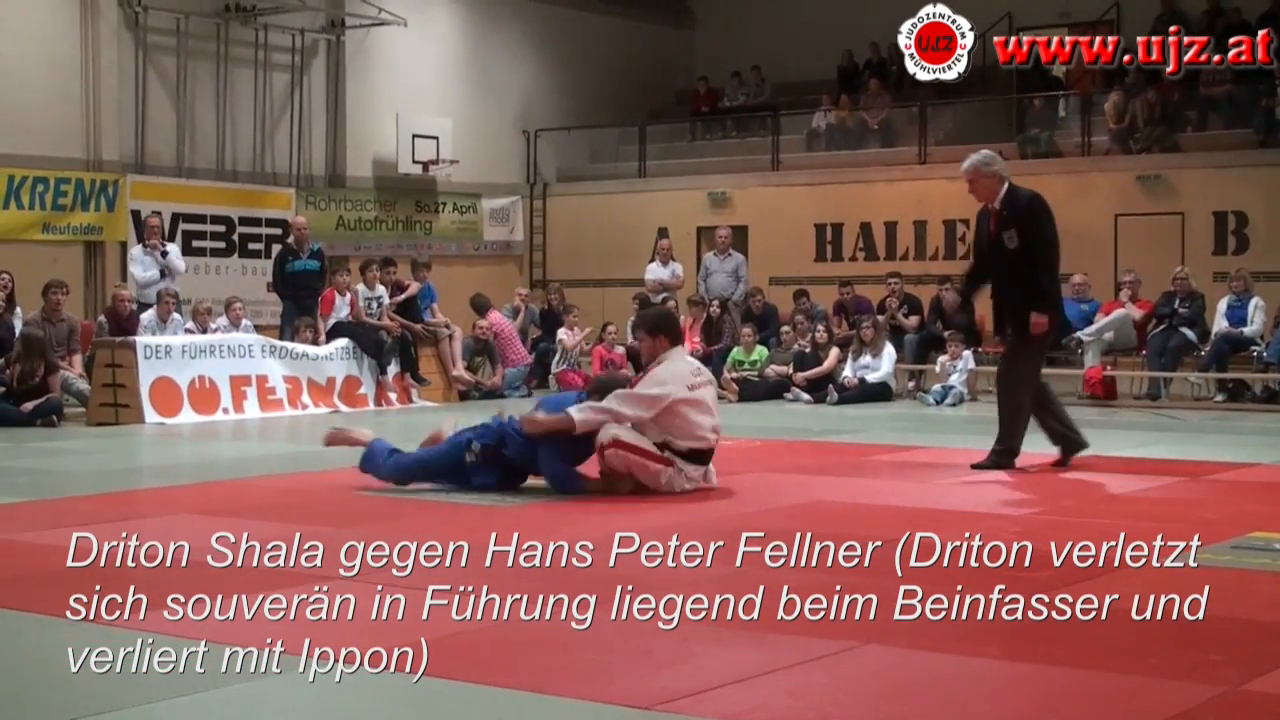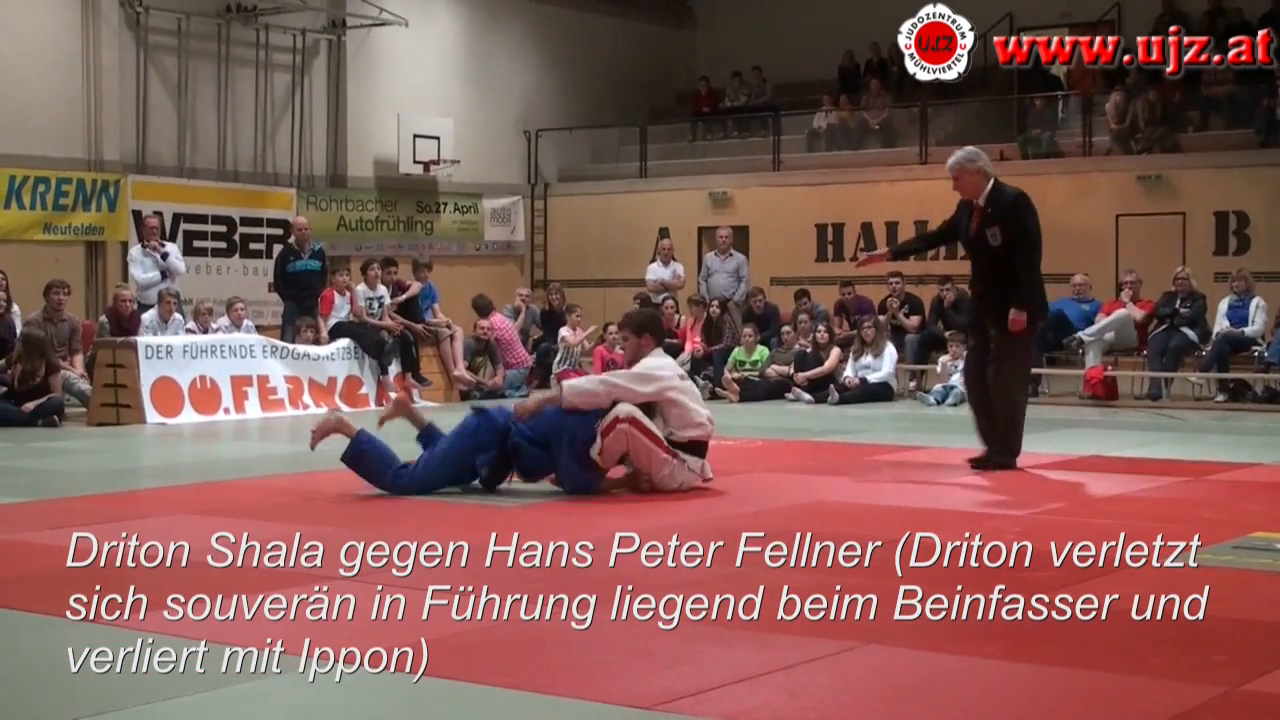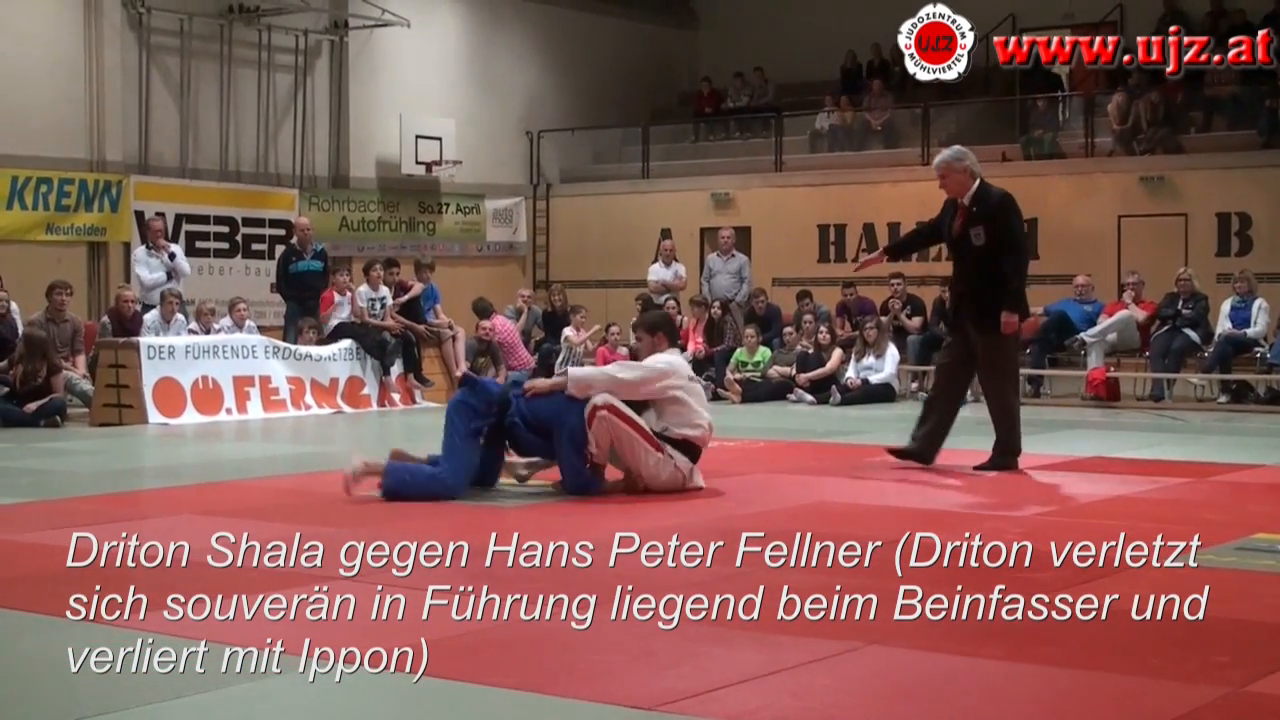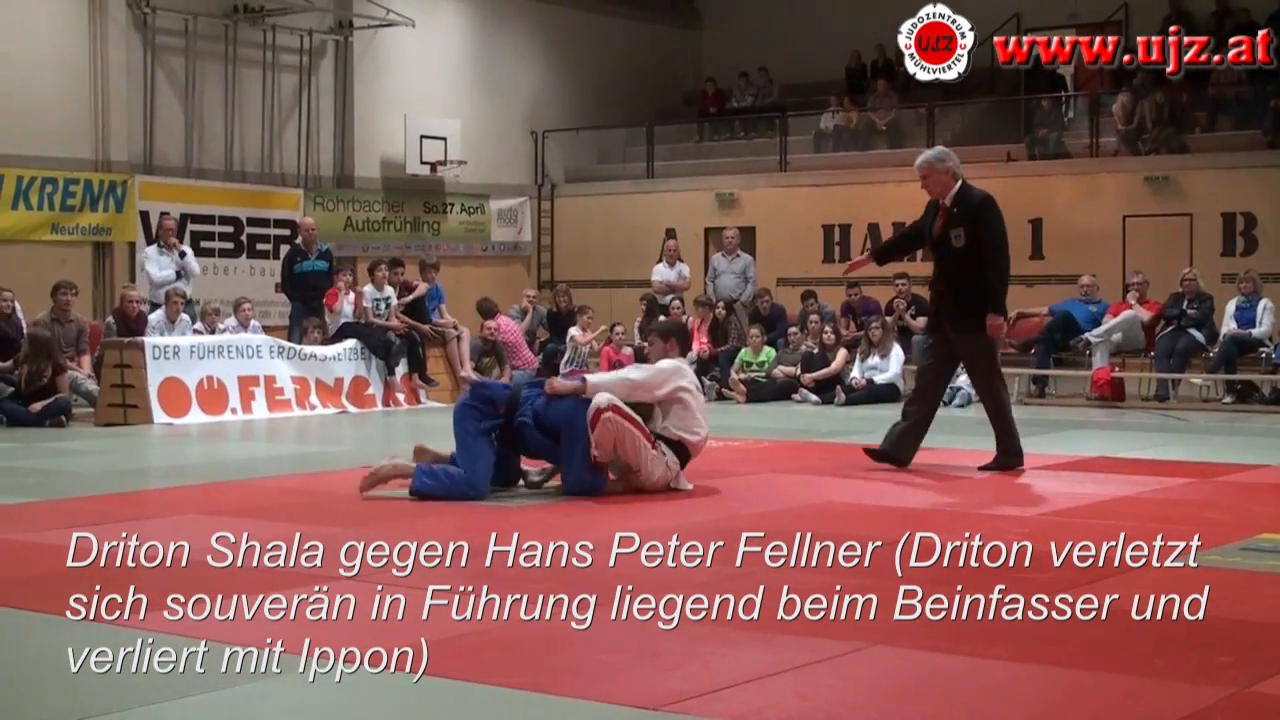
dt=0.2s
person 1, frame 1
left shoulder: (1028, 204)
right shoulder: (985, 215)
left elbow: (1047, 259)
right elbow: (982, 264)
left wrist: (1039, 308)
right wrist: (960, 296)
left hip: (1032, 310)
right hip: (1012, 312)
left knee: (1012, 379)
right knee: (1024, 379)
left ankle: (1004, 453)
right ankle: (1069, 439)
person 1, frame 2
left shoulder: (1014, 201)
right shoulder: (967, 208)
left elbow: (1030, 256)
right elbow: (937, 237)
left wrist: (1021, 306)
right wrist: (890, 252)
left hip: (1015, 309)
right hip: (985, 307)
left knee: (1006, 381)
right knee: (976, 377)
left ankle: (1004, 452)
right ankle: (998, 445)
person 1, frame 3
left shoulder: (999, 202)
right shoulder: (953, 207)
left elbow: (1017, 258)
right elbow: (926, 234)
left wrist: (1011, 308)
right wrist: (884, 253)
left hip: (995, 310)
right hip: (965, 309)
left knee: (998, 383)
right knee: (947, 377)
left ankle: (1007, 454)
right ankle: (922, 446)
person 1, frame 4
left shoulder: (979, 203)
right shoulder: (935, 208)
left elbow: (997, 260)
right elbow: (910, 237)
left wrist: (995, 310)
right wrist: (870, 257)
left hip: (973, 312)
right hip: (945, 311)
left knee: (988, 383)
right knee: (928, 381)
left ankle: (1010, 453)
right ankle: (899, 448)
person 2, frame 1
left shoulder: (581, 404)
right shoulder: (564, 416)
right elbow: (558, 477)
right wrist: (603, 484)
left hip: (508, 458)
right hip: (484, 449)
right knee: (400, 469)
left ankle: (443, 441)
right ankle: (363, 439)
person 2, frame 2
left shoulder: (591, 414)
right shoulder: (585, 422)
right elbow: (569, 479)
right wrist: (604, 480)
left hip: (499, 431)
right hip: (490, 433)
right knee: (400, 479)
left ankle: (408, 408)
right ankle: (344, 425)
person 2, frame 3
left shoulder: (586, 407)
right shoulder: (575, 417)
right elbow: (577, 483)
right wrist: (609, 481)
left hip: (489, 406)
right hip: (476, 408)
left knee: (483, 478)
right knee: (451, 484)
left ankle: (407, 461)
right ankle: (374, 469)
person 2, frame 4
left shoulder: (593, 408)
right shoulder: (582, 418)
right elbow: (577, 484)
left hip: (499, 408)
right hip: (482, 411)
left knee: (506, 477)
right knee: (474, 485)
left ankle: (431, 457)
right ankle: (402, 469)
person 3, frame 1
left shoulder: (664, 377)
right shoulder: (696, 367)
left elbow: (613, 408)
left wrist: (551, 421)
left hip: (678, 473)
right hip: (690, 465)
left knee: (609, 438)
left ankle: (611, 480)
person 3, frame 2
left shoulder: (655, 368)
right shoulder: (662, 366)
left elbow: (605, 387)
left wrist: (544, 399)
left hip: (680, 469)
left knee: (622, 413)
person 3, frame 3
left shoulder: (664, 365)
right shoulder: (674, 367)
left elbow: (613, 378)
left wrist: (552, 384)
left hip: (666, 465)
right hip: (668, 463)
left knee: (601, 404)
person 3, frame 4
left shoulder: (673, 370)
right shoulder: (680, 376)
left elbow: (627, 382)
left wrist: (570, 387)
left hip: (654, 467)
right hip: (659, 468)
left knee: (604, 404)
